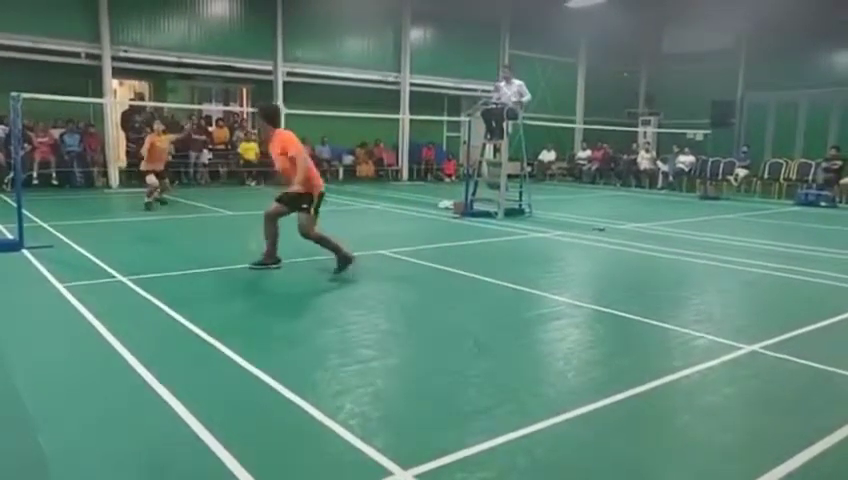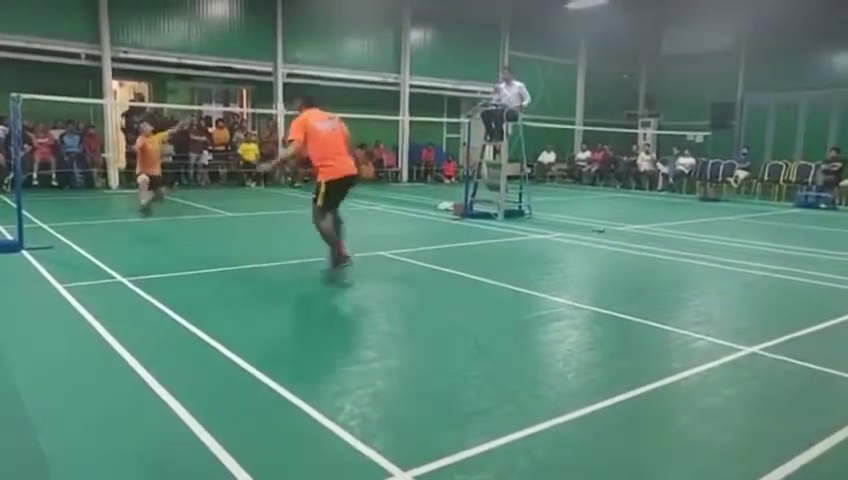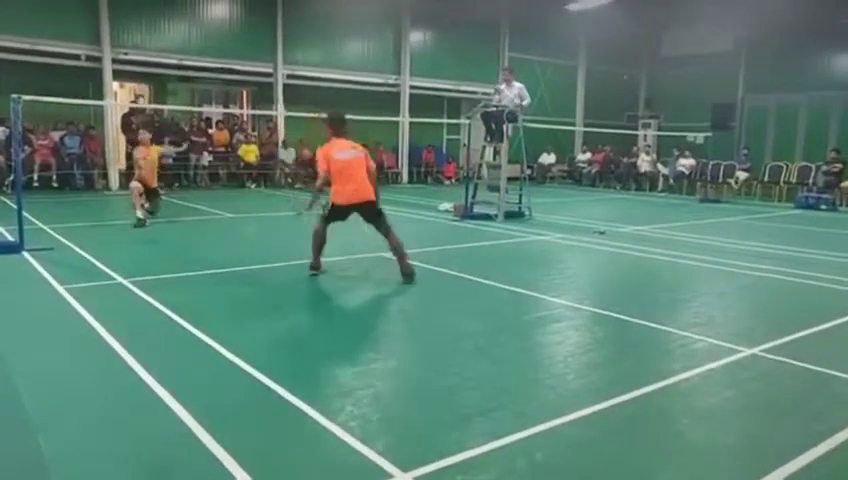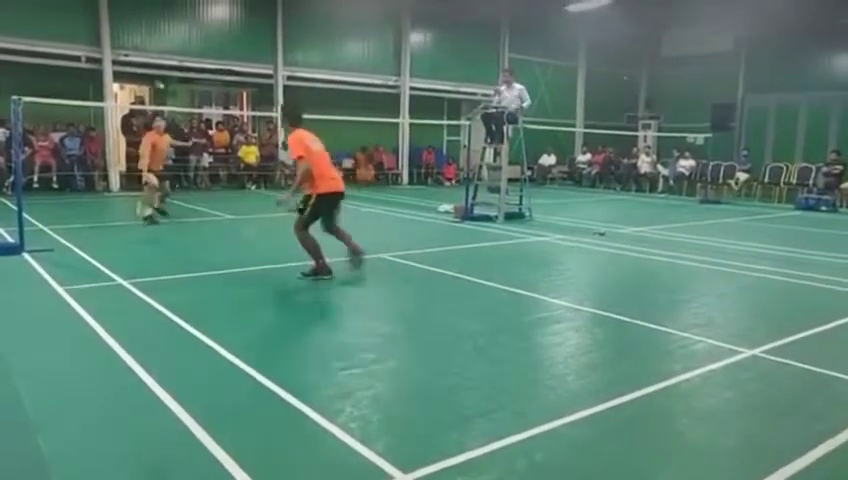
dt=0.3s
person 1, frame 1
left shoulder: (284, 137)
right shoulder: (274, 140)
left elbow: (302, 160)
left wrist: (298, 184)
left hip: (310, 189)
right hip: (297, 189)
left knee: (305, 230)
right knee: (270, 215)
left ankle: (344, 256)
right ankle: (270, 258)
person 1, frame 2
left shoulder: (301, 121)
right shoulder: (333, 118)
left elbow: (294, 150)
right elbow: (347, 143)
left wrist: (271, 165)
left hip: (330, 174)
right hip: (348, 171)
left knee: (320, 218)
right knee: (331, 211)
left ankle: (339, 256)
right ankle: (338, 253)
person 1, frame 3
left shoulder: (324, 150)
right shoulder: (359, 149)
left elbow: (322, 179)
right elbow: (373, 175)
left wrist: (313, 200)
right wrist: (376, 200)
left hip: (341, 199)
right hip: (366, 196)
left knee: (322, 224)
right knee: (388, 232)
left ankle: (315, 263)
right ankle: (405, 268)
person 1, frame 4
left shoulder: (294, 138)
right shoulder: (310, 136)
left elbow: (305, 168)
left wrist: (291, 193)
left hip: (322, 190)
right hip: (337, 186)
left knee: (300, 228)
right knee: (330, 226)
left ankle: (322, 268)
right ankle: (355, 250)
